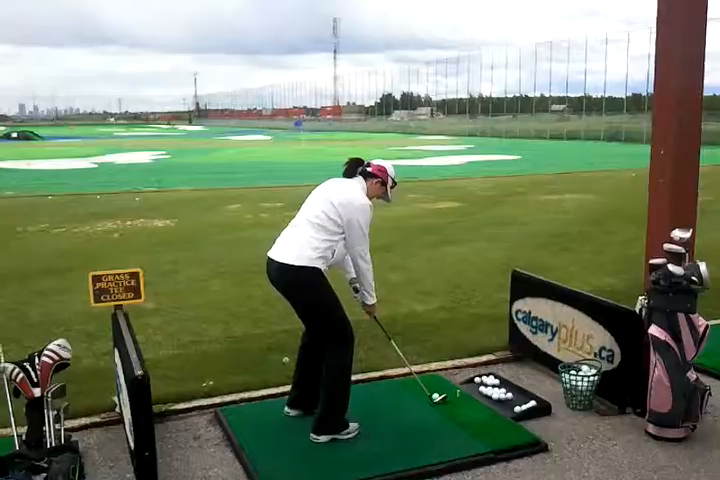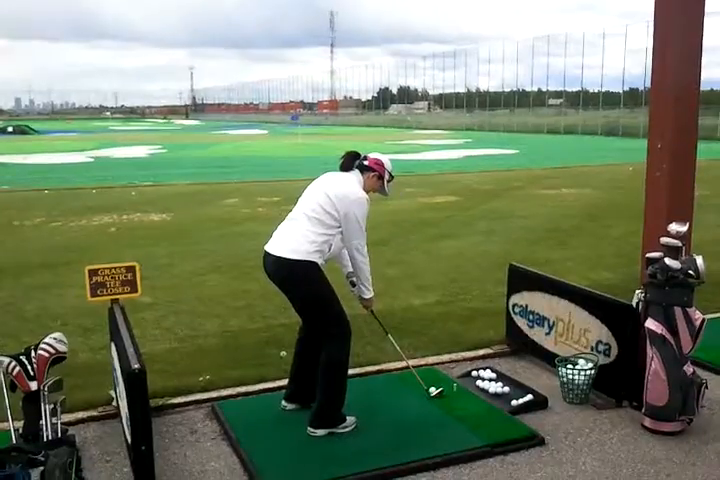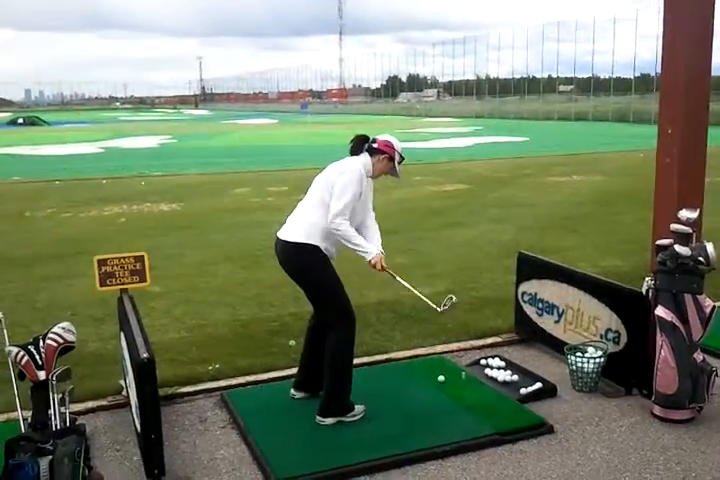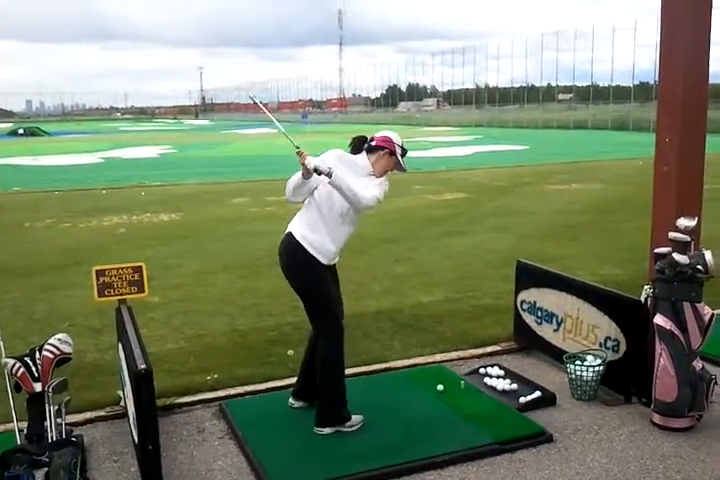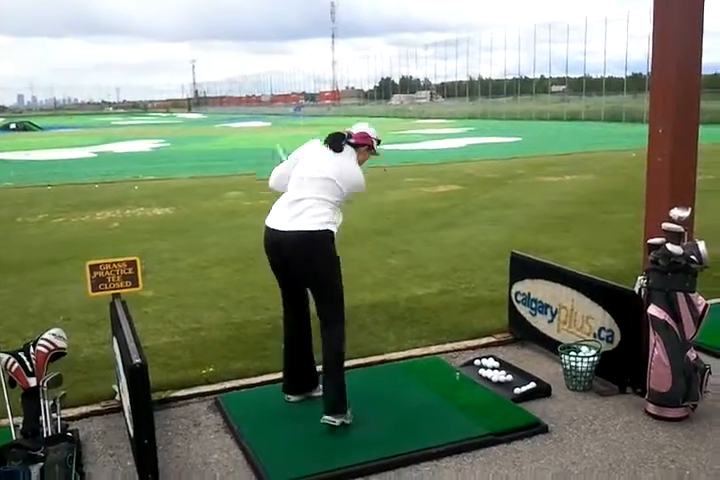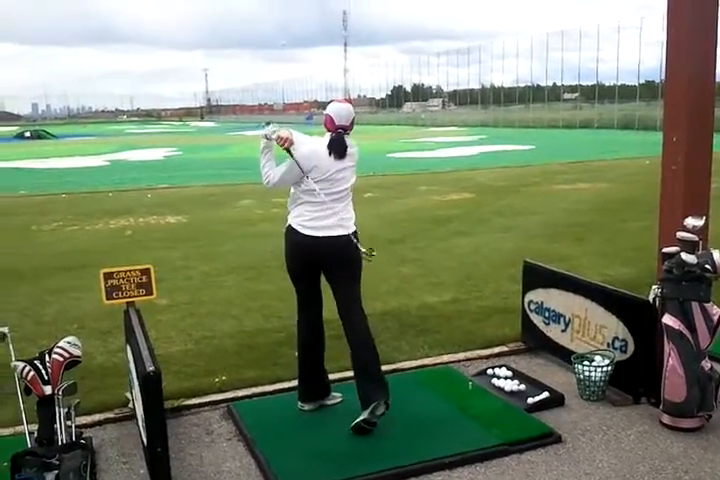
dt=0.5s
person 1, frame 1
left shoulder: (336, 186)
right shoulder: (359, 202)
right elbow: (360, 254)
left wrist: (353, 281)
right wrist: (369, 298)
left hip: (279, 262)
right hip: (300, 270)
left knee: (318, 329)
right knee: (340, 338)
left ankle: (301, 400)
right ankle: (329, 424)
person 1, frame 2
left shoulder: (332, 179)
right shoulder: (356, 197)
right elbow: (358, 249)
left wrist: (350, 277)
right wrist: (366, 292)
left hip: (275, 256)
right hip: (297, 264)
left knee: (315, 323)
right knee: (338, 332)
left ankle: (298, 394)
right ankle: (326, 418)
person 1, frame 3
left shoulder: (360, 176)
right shoulder: (353, 171)
left elbow: (368, 220)
right elbow: (337, 224)
left wrist: (378, 251)
right wrist: (369, 252)
left hip: (293, 244)
right hip: (303, 248)
left knee: (326, 312)
right knee: (342, 320)
left ankle: (307, 383)
right ankle: (334, 407)
person 1, frame 4
left shoulder: (379, 183)
right shoulder: (337, 158)
left elbow: (363, 200)
right elbow: (292, 192)
left wrist: (328, 174)
right wrist: (306, 172)
left hip: (323, 257)
right hip: (299, 249)
left knee: (326, 321)
right knee: (330, 327)
left ankle: (304, 392)
right ankle: (331, 416)
person 1, frame 5
left shoulder: (313, 147)
right shoulder: (354, 177)
left elbow: (276, 182)
left hip: (275, 234)
right hip: (311, 239)
left knee: (295, 309)
right knee: (332, 318)
left ankle: (298, 384)
right ankle: (335, 407)
person 1, frame 6
left shoulder: (308, 154)
right shoulder: (351, 150)
left elbow: (273, 180)
left wrist: (267, 146)
right wrist: (288, 135)
left hip: (301, 241)
right hip: (342, 242)
left knee: (308, 314)
right knee: (353, 314)
left ankle: (312, 393)
right ankle: (374, 396)
